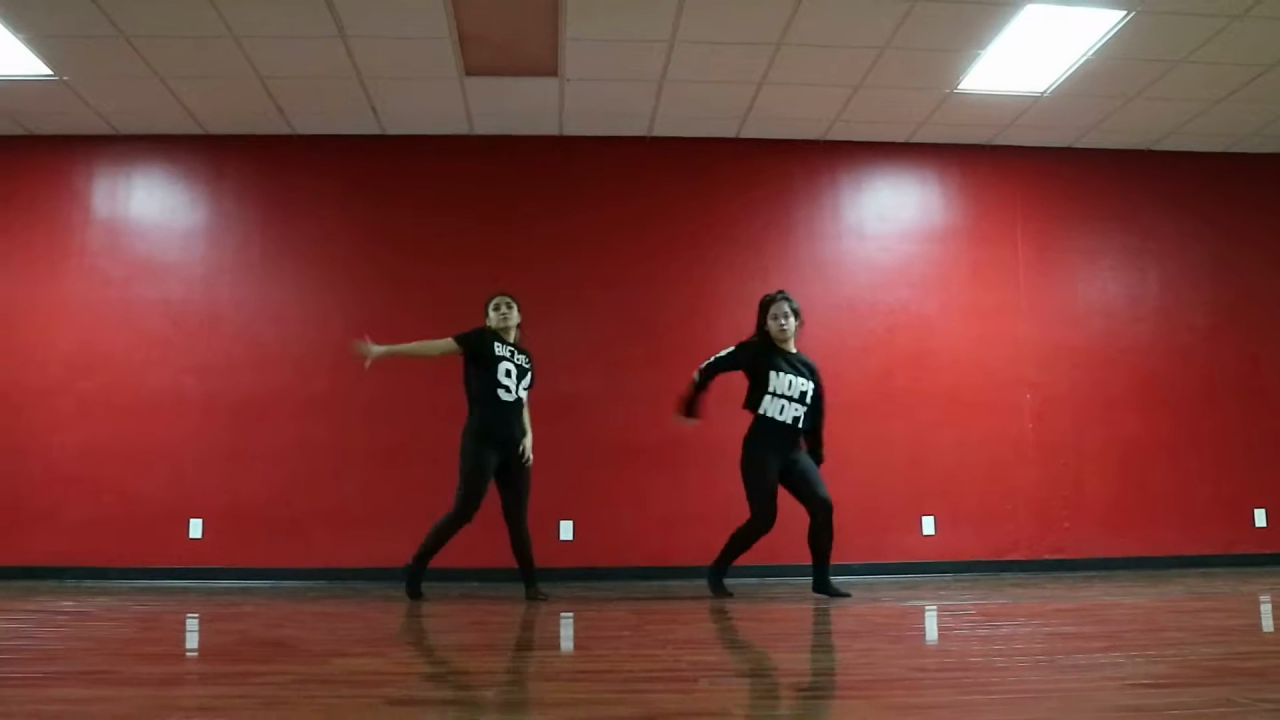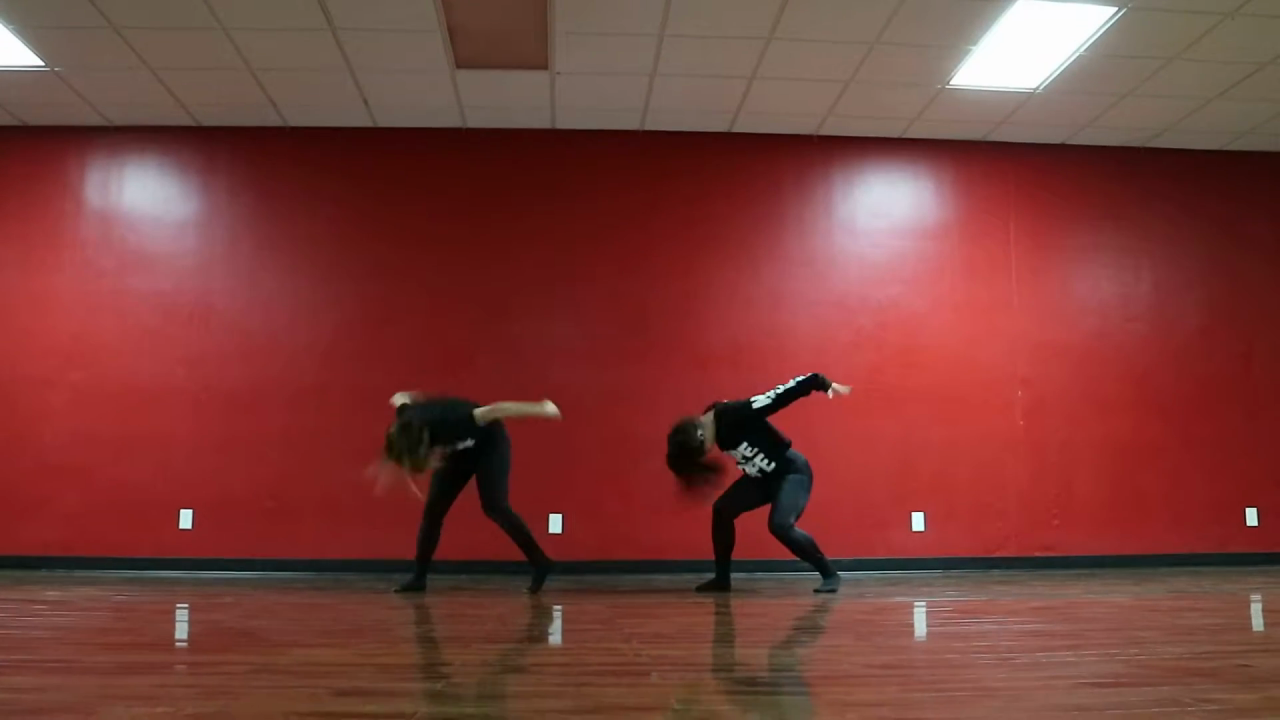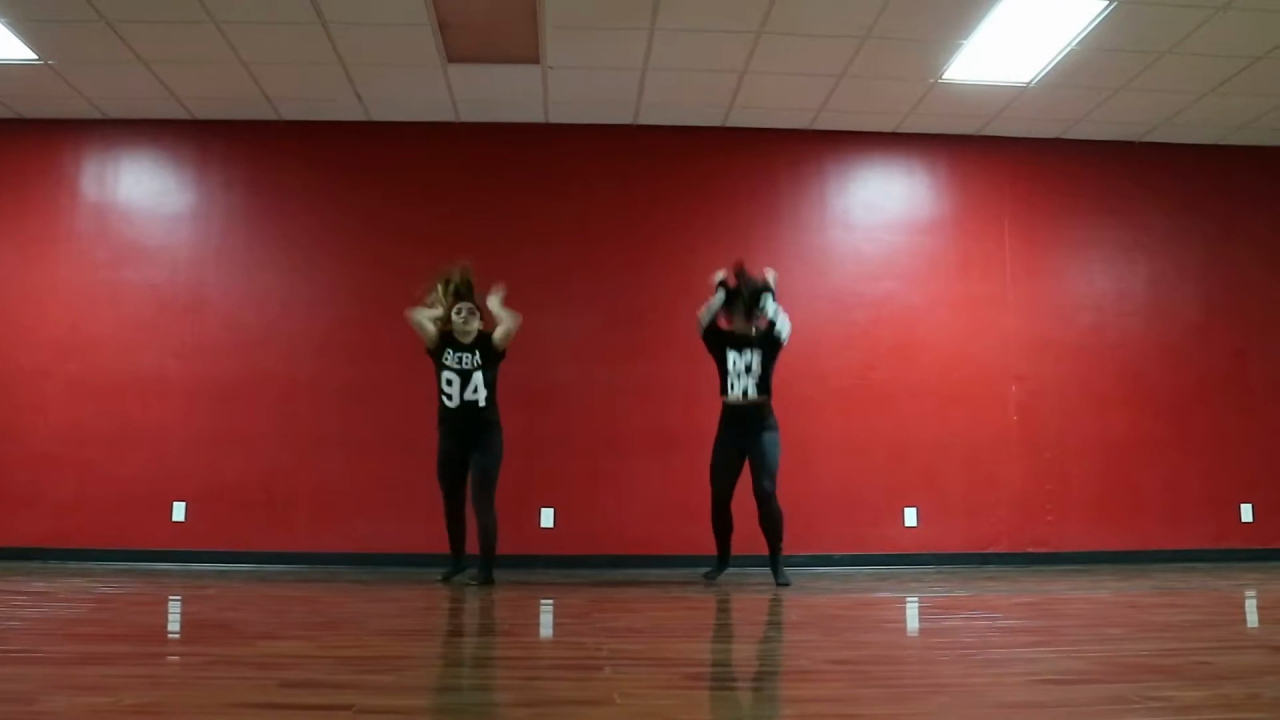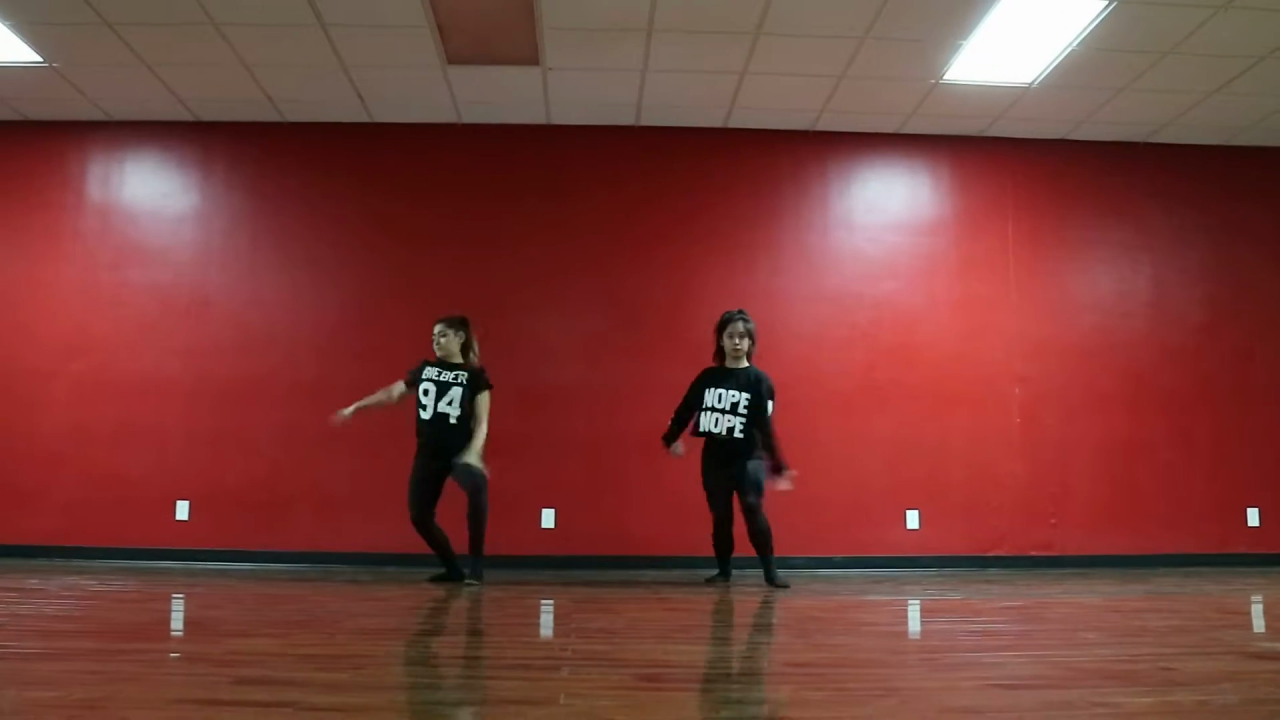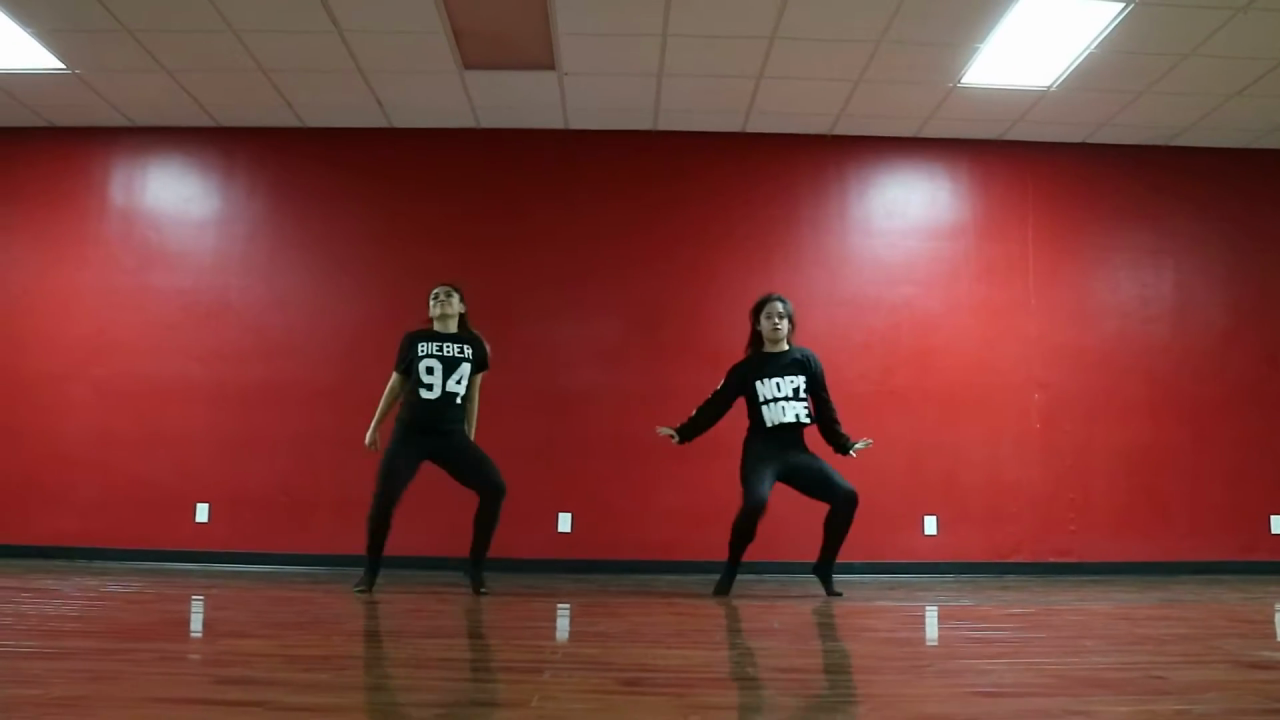
dt=1s
person 1, frame 1
left shoulder: (809, 369)
right shoulder: (756, 351)
left elbow: (815, 416)
right elbow: (710, 368)
left wrist: (816, 456)
right wrist: (690, 405)
left hip: (793, 450)
right hip: (760, 448)
left knee: (823, 505)
right knee: (764, 518)
left ankle: (821, 579)
right ankle: (717, 572)
person 1, frame 2
left shoulder: (736, 414)
right shoulder: (721, 424)
left elbow: (781, 395)
left wrist: (821, 382)
left hip: (791, 472)
right hip: (764, 475)
left knee: (780, 525)
right knee: (722, 510)
left ankle: (830, 575)
right ankle: (722, 577)
person 1, frame 3
left shoulder: (769, 340)
right shoulder: (722, 340)
left elbow: (781, 331)
right elbow: (704, 323)
left wrist: (766, 293)
right wrist: (721, 290)
left hip: (763, 425)
right hip: (730, 426)
left knee: (765, 491)
right knee: (720, 495)
left ankle: (777, 564)
right ankle: (721, 560)
person 1, frame 4
left shoulder: (759, 381)
right shoulder: (707, 377)
left elbow: (764, 425)
right elbow: (683, 413)
left wrist: (778, 466)
right wrist: (673, 439)
left hip: (747, 455)
right hip: (713, 456)
left knee: (752, 505)
right knee: (722, 518)
left ankle: (770, 570)
right ankle: (724, 569)
person 1, frame 5
left shoulder: (806, 360)
right shoulder: (746, 368)
left elbow: (824, 406)
right elbow: (716, 405)
left wrist: (844, 444)
right wrist: (683, 433)
left hip: (796, 450)
right hip: (761, 450)
left knee: (847, 497)
right knee: (754, 504)
left ankle: (824, 569)
right ankle: (729, 573)
person 2, frame 1
left shoulder: (525, 357)
right shoulder: (482, 339)
right elbow: (437, 346)
left wrist: (528, 436)
right wrist: (383, 350)
left hip: (513, 444)
right hip: (481, 439)
left knee: (517, 517)
right knee: (464, 511)
left ankle: (531, 584)
right ankle: (415, 570)
person 2, frame 2
left shoulder: (448, 420)
right shoulder: (409, 420)
left elbow: (494, 411)
right elbow: (399, 398)
left wrist: (540, 408)
left hip: (489, 444)
right hip: (465, 451)
left knee: (495, 507)
right knee: (433, 509)
left ankle: (541, 565)
right ankle: (419, 576)
person 2, frame 3
left shoulder: (490, 343)
right shoulder: (439, 341)
left elbow: (512, 323)
right elbow: (415, 316)
left wrist: (494, 304)
right wrist: (442, 310)
left hip: (485, 436)
right hip: (450, 436)
left knee: (482, 501)
right knee: (452, 502)
left ankle: (486, 569)
right ankle: (456, 560)
person 2, frame 4
left shoulder: (476, 376)
right shoulder: (425, 370)
left elbow: (482, 422)
right elbow: (392, 394)
left wrist: (474, 453)
right wrist: (355, 408)
left hip: (458, 449)
right hip: (427, 453)
left knee: (476, 486)
right knee: (419, 517)
left ankle: (476, 564)
right ankle: (453, 568)
person 2, frame 5
left shoulder: (474, 345)
right shoulder: (413, 340)
right elbow: (396, 387)
left wrist: (470, 437)
right wrist: (374, 427)
left hip: (452, 434)
right hip: (411, 433)
left knee: (495, 487)
right knee: (385, 496)
left ankle: (476, 569)
right ankle: (370, 571)
